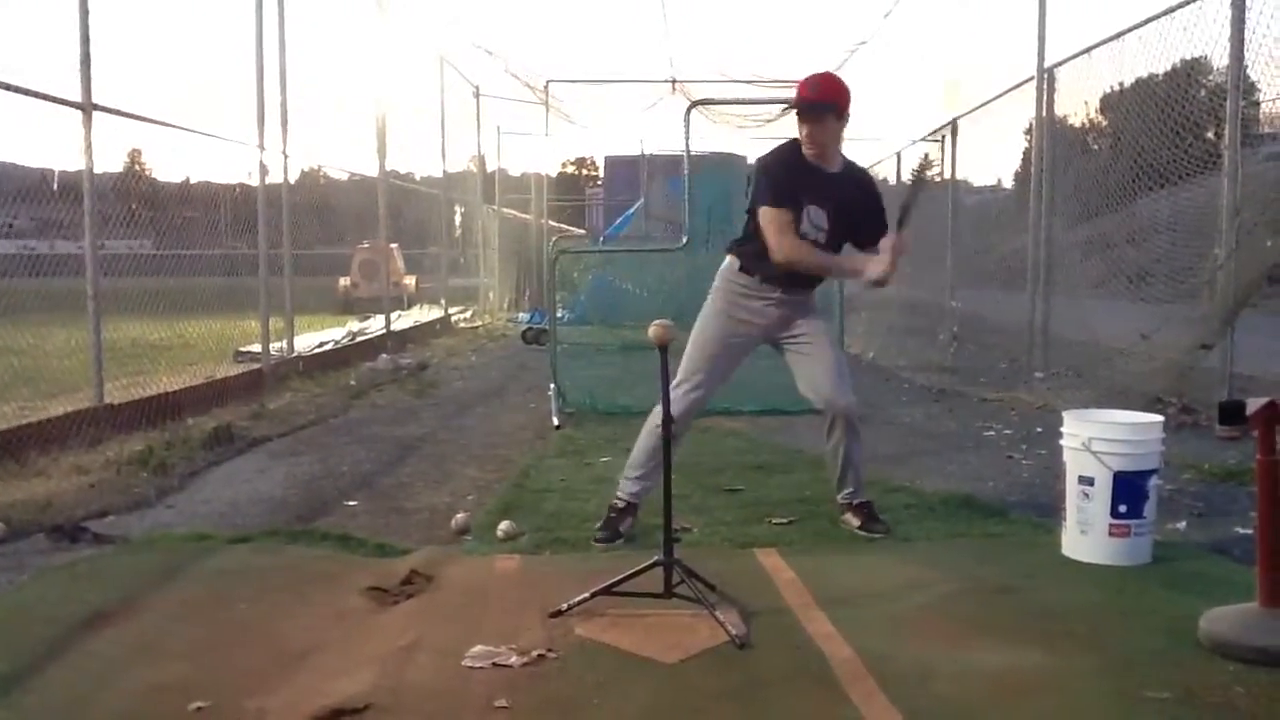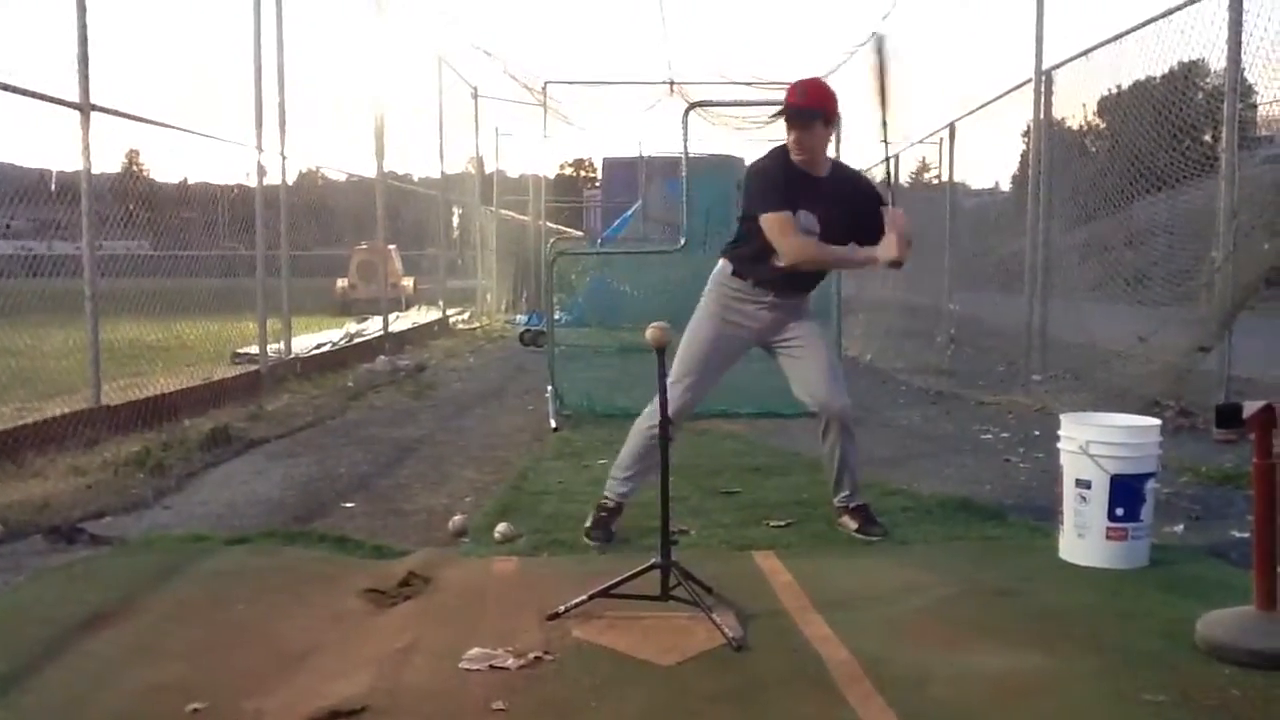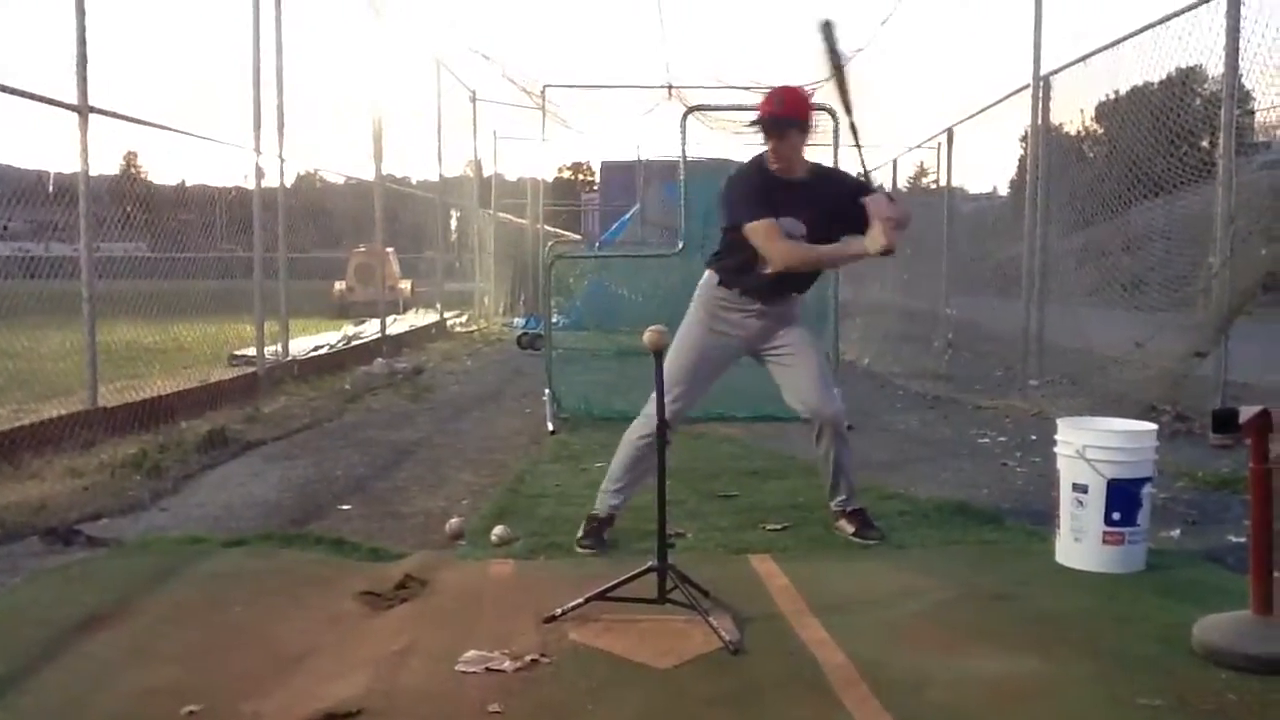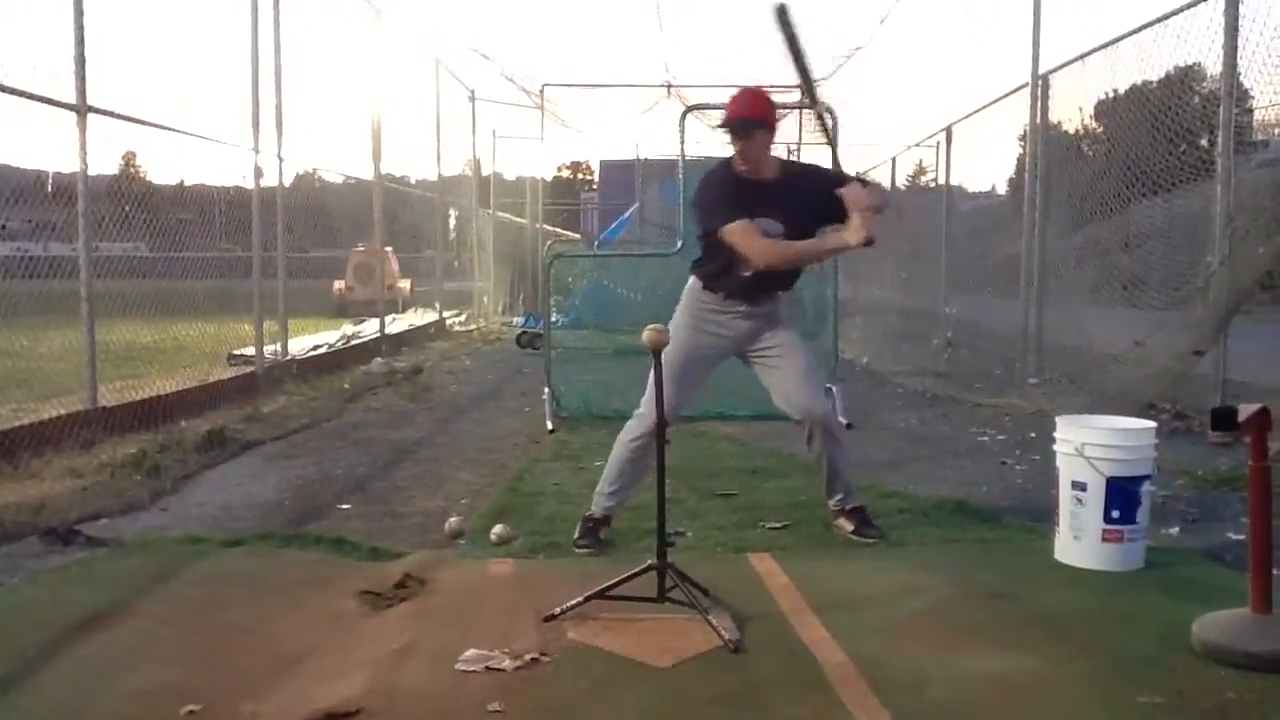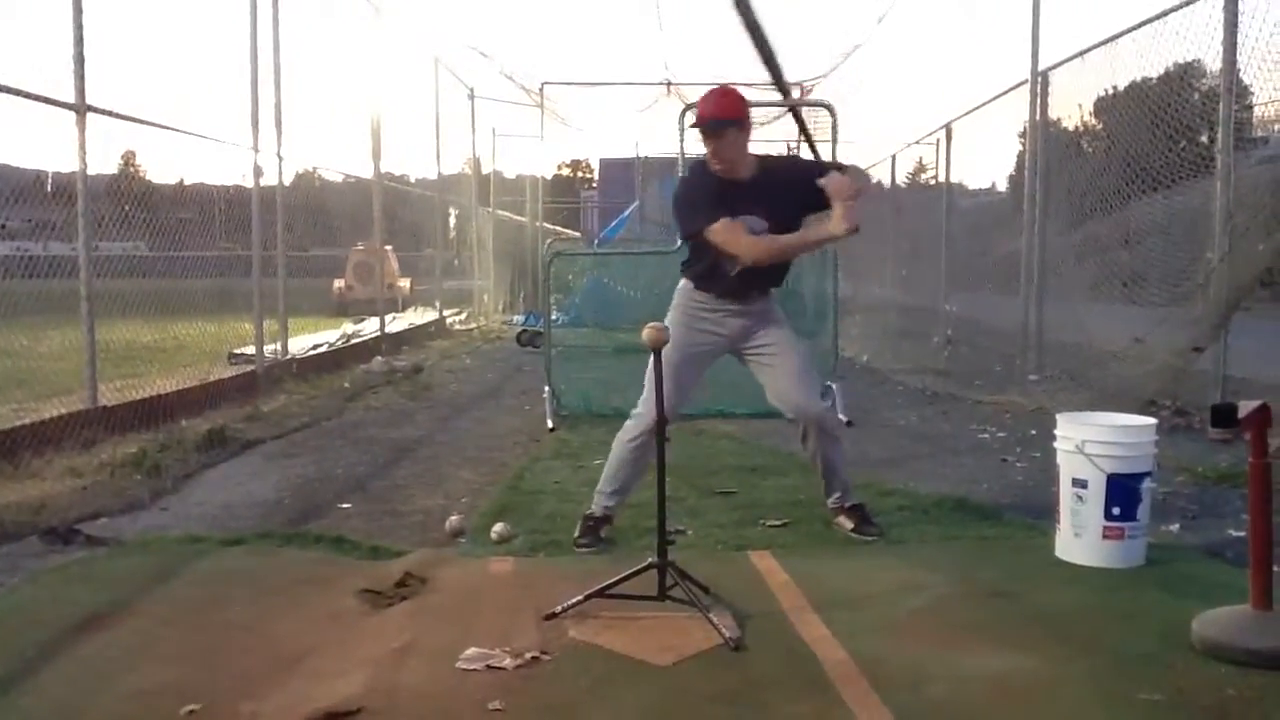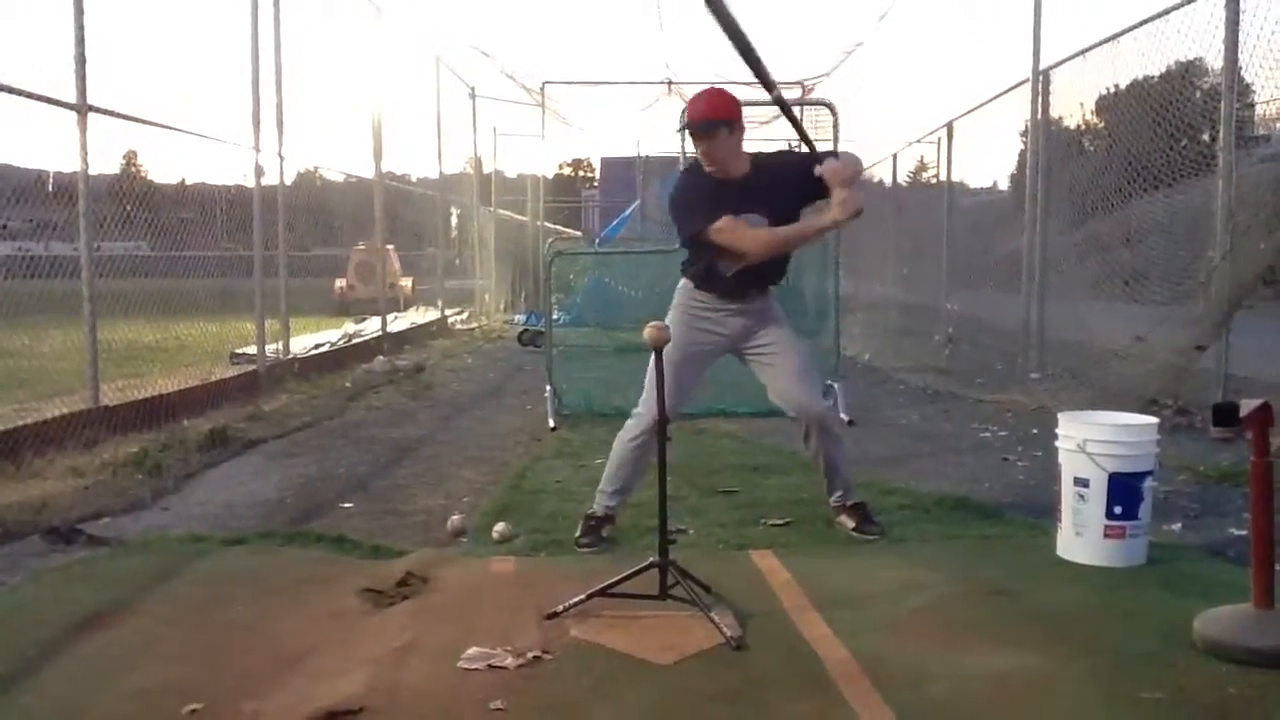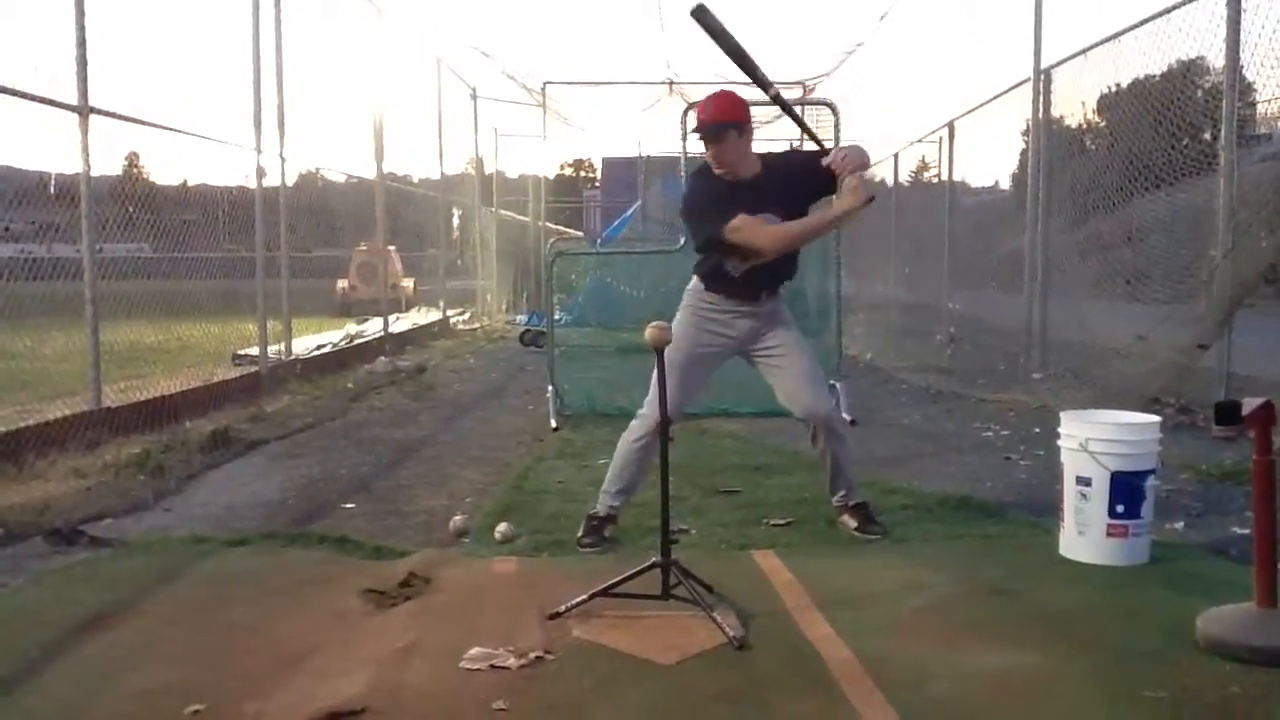
dt=0.1s
person 1, frame 1
left shoulder: (860, 188)
right shoulder: (777, 166)
left elbow: (873, 255)
right elbow: (783, 249)
left wrist: (881, 265)
right wrist: (863, 265)
left hip: (798, 304)
right hip: (739, 293)
left knee: (841, 402)
right knee: (682, 400)
left ankle: (851, 500)
right ankle: (626, 499)
person 1, frame 2
left shoulder: (853, 189)
right shoulder: (768, 172)
left elbow: (883, 249)
right elbow: (792, 251)
left wrist: (895, 233)
right wrist: (872, 254)
left hip: (792, 307)
right hip: (733, 295)
left knee: (835, 404)
right knee: (674, 401)
left ankle: (848, 503)
right ankle: (613, 499)
person 1, frame 3
left shoulder: (834, 186)
right shoulder: (745, 183)
left elbow: (893, 217)
right elbow: (781, 255)
left wrist: (884, 212)
right wrist: (864, 246)
left hip: (780, 313)
right hip: (721, 306)
left knee: (828, 410)
right knee: (661, 413)
left ankle: (845, 506)
right ankle: (605, 510)
person 1, frame 4
left shoulder: (807, 182)
right shoulder: (716, 186)
left elbow: (876, 200)
right elbow: (761, 254)
left wrist: (861, 198)
right wrist: (842, 239)
left hip: (766, 314)
right hip: (707, 309)
left knee: (817, 410)
right knee: (653, 415)
left ankle: (843, 505)
right ankle: (599, 512)
person 1, frame 5
left shoulder: (786, 175)
right shoulder: (693, 189)
left elbow: (855, 182)
right elbow: (746, 249)
left wrist: (843, 186)
right wrist: (829, 230)
left hip: (759, 311)
right hip: (699, 309)
left knee: (811, 408)
right knee: (651, 415)
left ankle: (842, 502)
right ankle: (600, 511)
person 1, frame 6
left shoulder: (780, 170)
right shoulder: (689, 190)
left elbow: (850, 165)
right elbow: (753, 245)
left wrist: (839, 173)
right wrist: (829, 217)
left hip: (758, 310)
right hip: (699, 309)
left knee: (813, 408)
right knee: (652, 414)
left ankle: (843, 501)
right ankle: (602, 511)
person 1, frame 7
left shoulder: (790, 170)
right shoulder: (701, 192)
left elbow: (856, 158)
right elbow: (770, 240)
left wrist: (846, 164)
right wrist: (843, 207)
left hip: (768, 312)
right hip: (708, 309)
left knee: (820, 409)
right knee: (656, 414)
left ankle: (847, 501)
right ankle: (604, 511)
